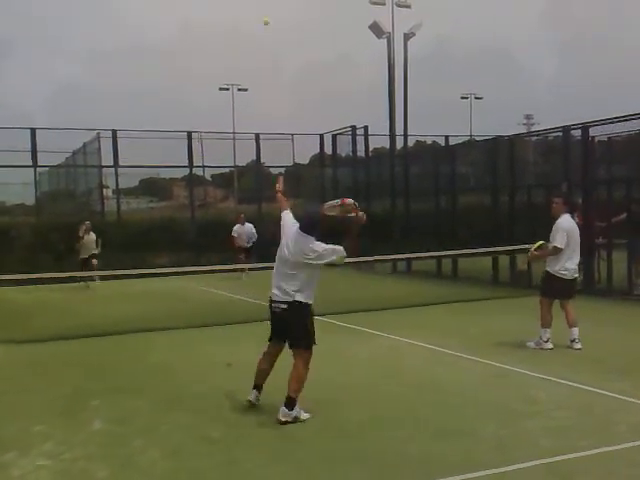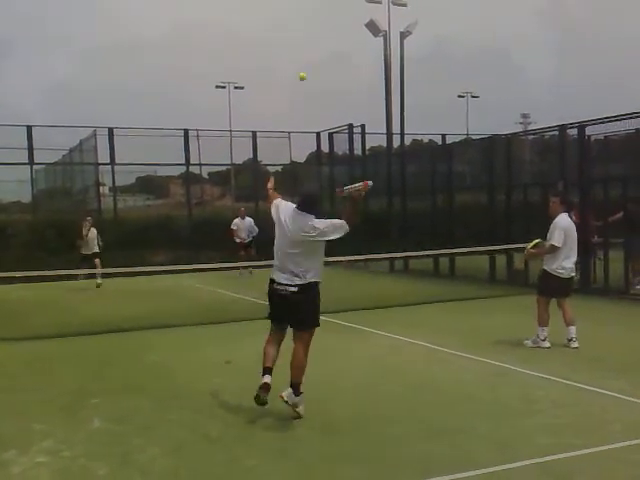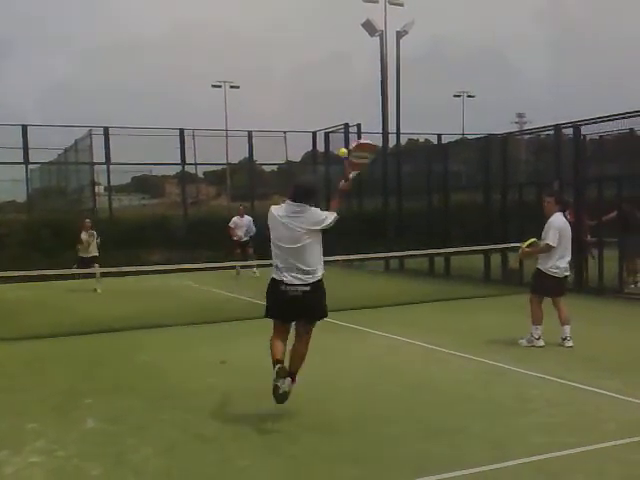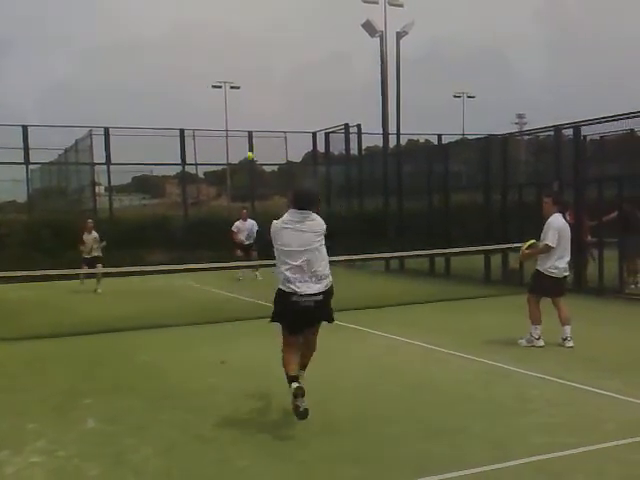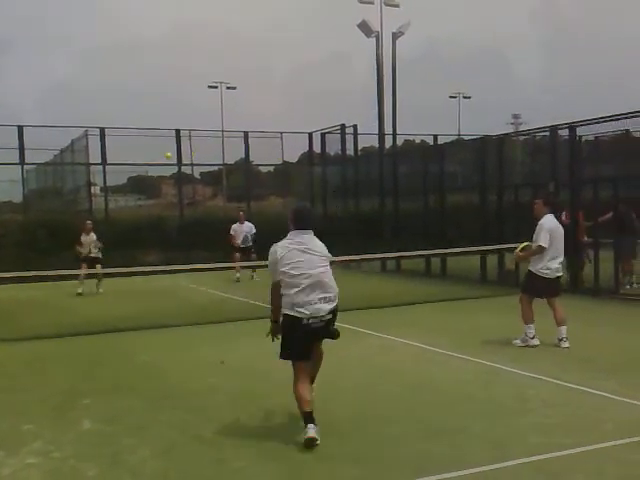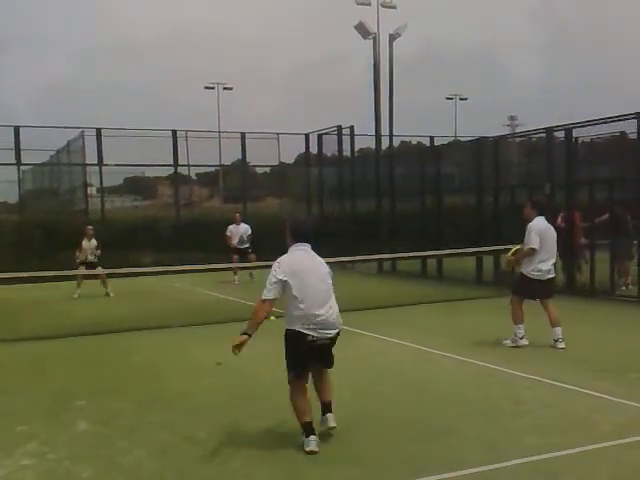
dt=0.1s
person 1, frame 1
left shoulder: (290, 228)
right shoulder: (314, 250)
left elbow: (284, 207)
right elbow: (344, 251)
left wrist: (279, 191)
right wrist: (356, 226)
left hip: (276, 303)
right hip: (298, 307)
left knee: (272, 350)
right knee: (302, 360)
left ankle: (256, 392)
right ankle: (288, 410)
person 1, frame 2
left shoulder: (284, 212)
right shoulder: (316, 227)
left elbow: (274, 199)
right elbow: (345, 224)
left wrist: (270, 188)
right wrist: (352, 201)
left hip: (278, 286)
right hip: (304, 291)
left knee: (275, 337)
right knee: (301, 345)
left ankle: (266, 377)
right ankle: (294, 393)
person 1, frame 3
left shoulder: (275, 213)
right shoulder: (316, 217)
right elbow: (333, 214)
right wrist: (341, 192)
left hip: (281, 285)
right hip: (310, 287)
left knee: (279, 335)
right knee: (303, 338)
left ankle: (279, 369)
right ankle: (289, 379)
person 1, frame 4
left shoulder: (277, 227)
right shoulder: (316, 224)
left hip: (290, 296)
right hip: (319, 293)
left knee: (291, 347)
right knee: (310, 337)
left ankle: (295, 383)
right ankle: (299, 374)
person 1, frame 5
left shoulder: (278, 250)
right shoulder: (321, 247)
left elbow: (277, 288)
left wrist: (275, 320)
left hip: (296, 319)
right hip: (326, 313)
left knee: (300, 375)
right knee: (315, 346)
left ankle: (310, 426)
right ankle: (308, 388)
person 1, frame 6
left shoulder: (282, 264)
right shoulder: (321, 263)
left elbow: (265, 304)
left wrist: (247, 333)
left hip: (302, 333)
right hip: (330, 329)
left knee: (298, 385)
right knee: (321, 372)
left ankle: (309, 437)
right ankle: (327, 414)
person 2, frame 1
left shoulder: (561, 223)
right shoulder: (572, 223)
left elbow: (557, 248)
left wrist: (538, 255)
right wrist: (544, 251)
left hip: (556, 272)
right hip: (570, 272)
left knee: (545, 303)
right knee: (566, 304)
left ankle: (545, 340)
right ankle: (575, 339)
person 2, frame 2
left shoulder: (559, 222)
right shoulder: (569, 222)
left elbow: (554, 247)
left wrist: (535, 253)
right wrist: (541, 249)
left hip: (553, 271)
right hip: (566, 271)
left knee: (542, 302)
right knee: (563, 303)
left ankle: (542, 338)
right ankle: (572, 338)
person 2, frame 3
left shoulder: (553, 221)
right shoulder: (564, 222)
left elbow: (549, 246)
left wrist: (530, 252)
right wrist: (536, 248)
left hip: (547, 270)
right hip: (561, 270)
left knee: (535, 300)
right knee: (558, 302)
left ankle: (536, 337)
right ankle: (567, 337)
person 2, frame 4
left shoulder: (552, 222)
right shoulder: (563, 223)
left elbow: (547, 247)
left wrist: (529, 253)
right wrist: (535, 250)
left hip: (546, 270)
right hip: (561, 270)
left knee: (532, 300)
right knee: (559, 302)
left ankle: (535, 337)
right ankle: (567, 337)
person 2, frame 5
left shoulder: (544, 223)
right shoulder: (556, 224)
left elbow: (541, 248)
left wrist: (523, 256)
right wrist: (529, 252)
left hip: (539, 271)
right hip: (554, 271)
left knee: (525, 300)
right knee: (554, 303)
left ankle: (530, 336)
right ankle: (563, 338)
person 2, frame 6
left shoulder: (533, 226)
right shoulder: (550, 227)
left elbow: (531, 250)
left wrist: (515, 259)
left hip: (531, 273)
right hip: (547, 273)
left knee: (515, 301)
right knee: (548, 305)
left ankle: (520, 336)
right ankle: (558, 339)
